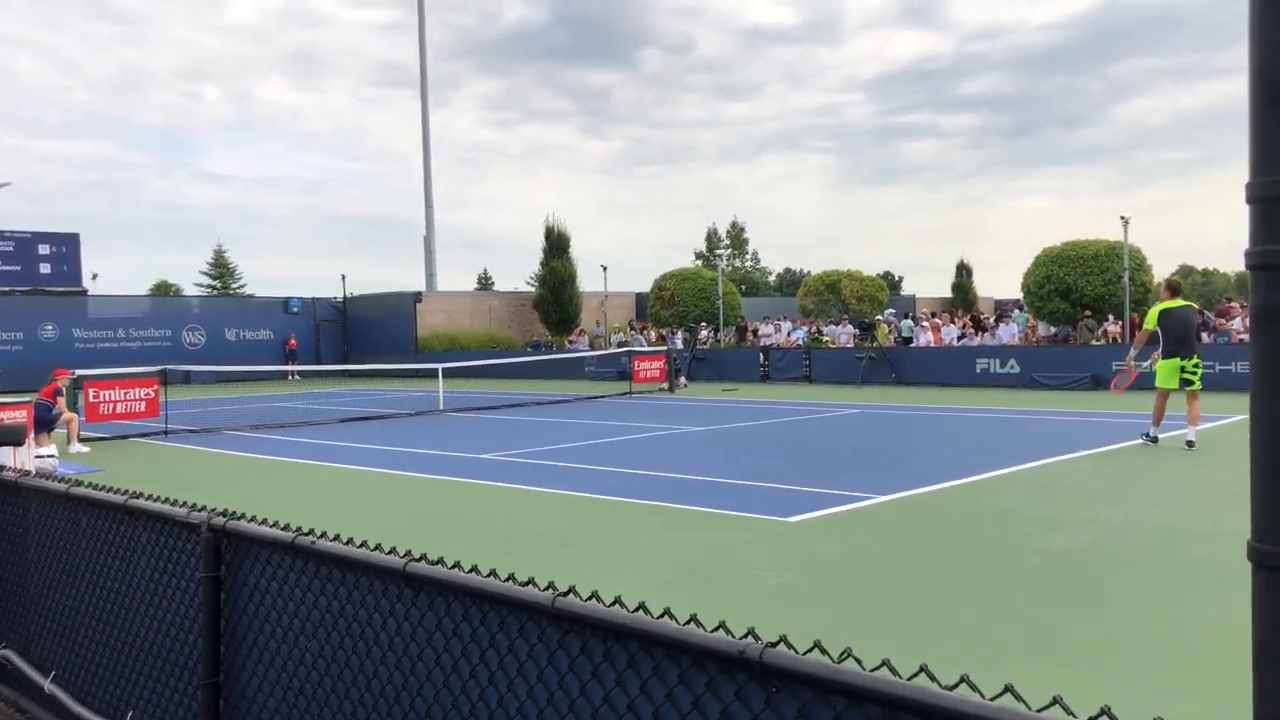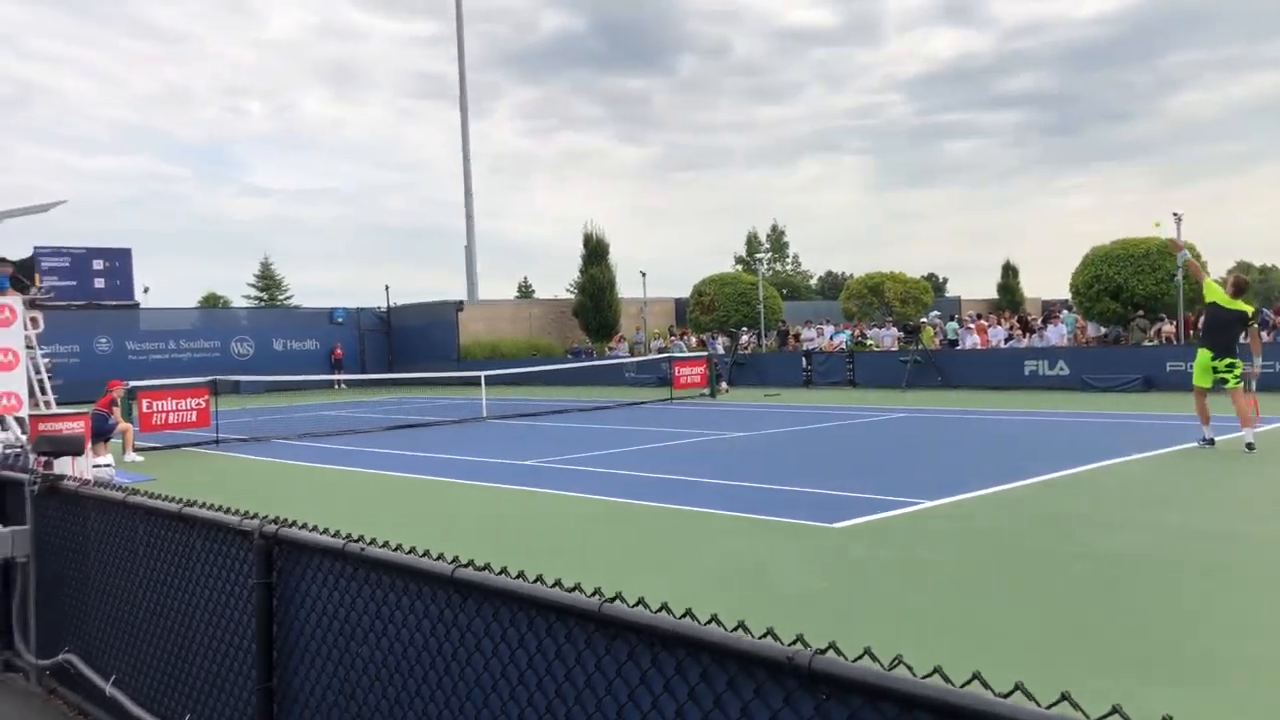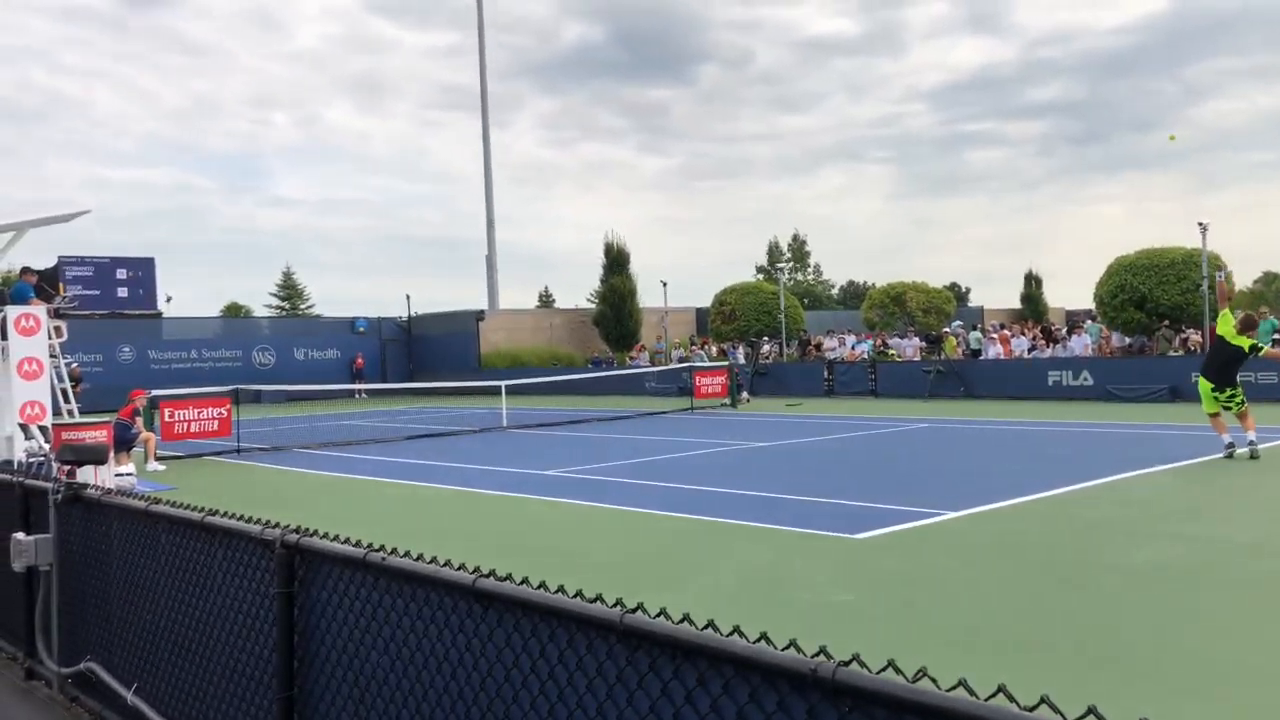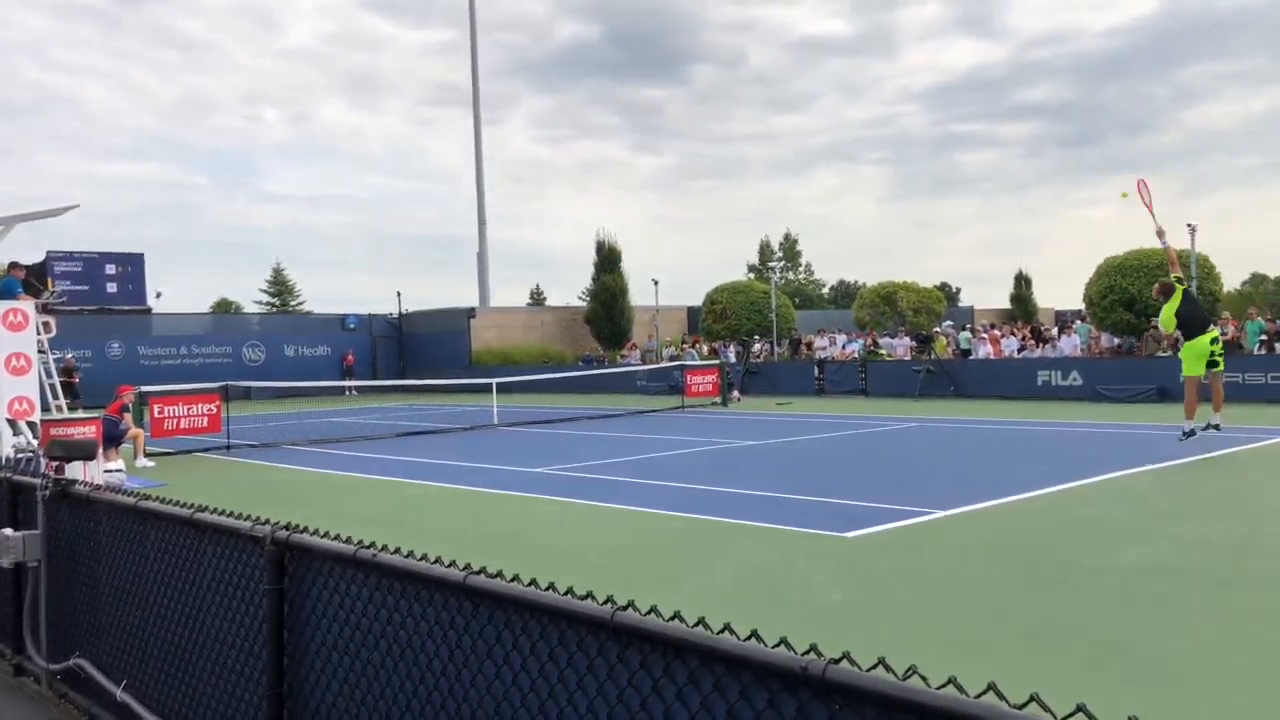
dt=0.4s
person 1, frame 1
left shoulder: (1157, 310)
right shoulder: (1193, 308)
left elbow: (1142, 337)
left wrist: (1131, 355)
left hip: (1170, 359)
right hip: (1191, 358)
left knee: (1161, 396)
right knee: (1193, 398)
left ankle: (1152, 435)
right ankle: (1191, 438)
person 1, frame 2
left shoulder: (1215, 295)
right shoulder: (1248, 313)
left elbow: (1198, 272)
right elbow: (1255, 341)
left wrist: (1183, 251)
right wrist: (1257, 364)
left hip: (1206, 355)
right hip: (1228, 359)
left knee: (1200, 395)
right knee: (1238, 398)
left ankle: (1207, 437)
right ankle: (1249, 439)
person 1, frame 3
left shoulder: (1224, 328)
right shoulder: (1249, 346)
left elbow: (1222, 299)
left wrist: (1221, 274)
left hip: (1206, 384)
right hip: (1228, 388)
left knee: (1214, 416)
right knee: (1244, 416)
left ankle: (1228, 441)
right ankle: (1252, 440)
person 1, frame 4
left shoulder: (1165, 316)
right shoulder: (1180, 290)
left elbow: (1169, 337)
right elbow: (1173, 261)
right wrist: (1163, 240)
left hip: (1194, 345)
right hip: (1212, 338)
left knee: (1191, 389)
right knee: (1216, 383)
left ankle: (1189, 428)
right ankle: (1215, 421)
